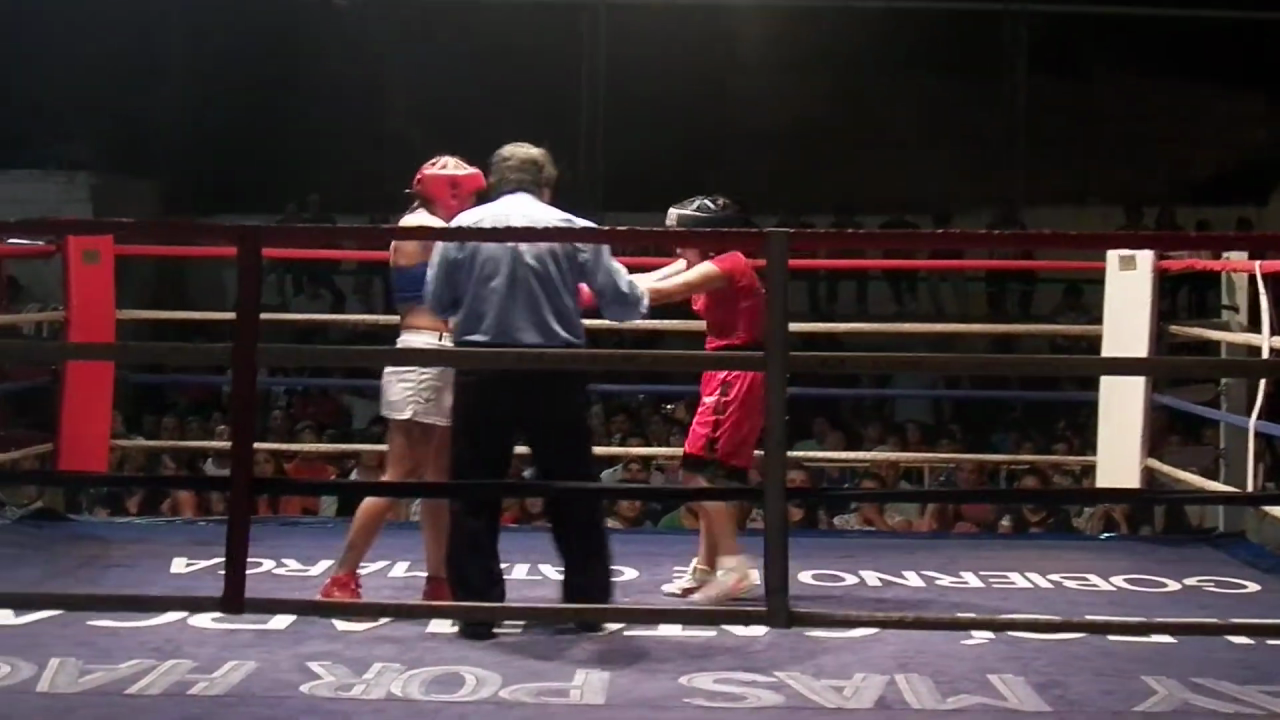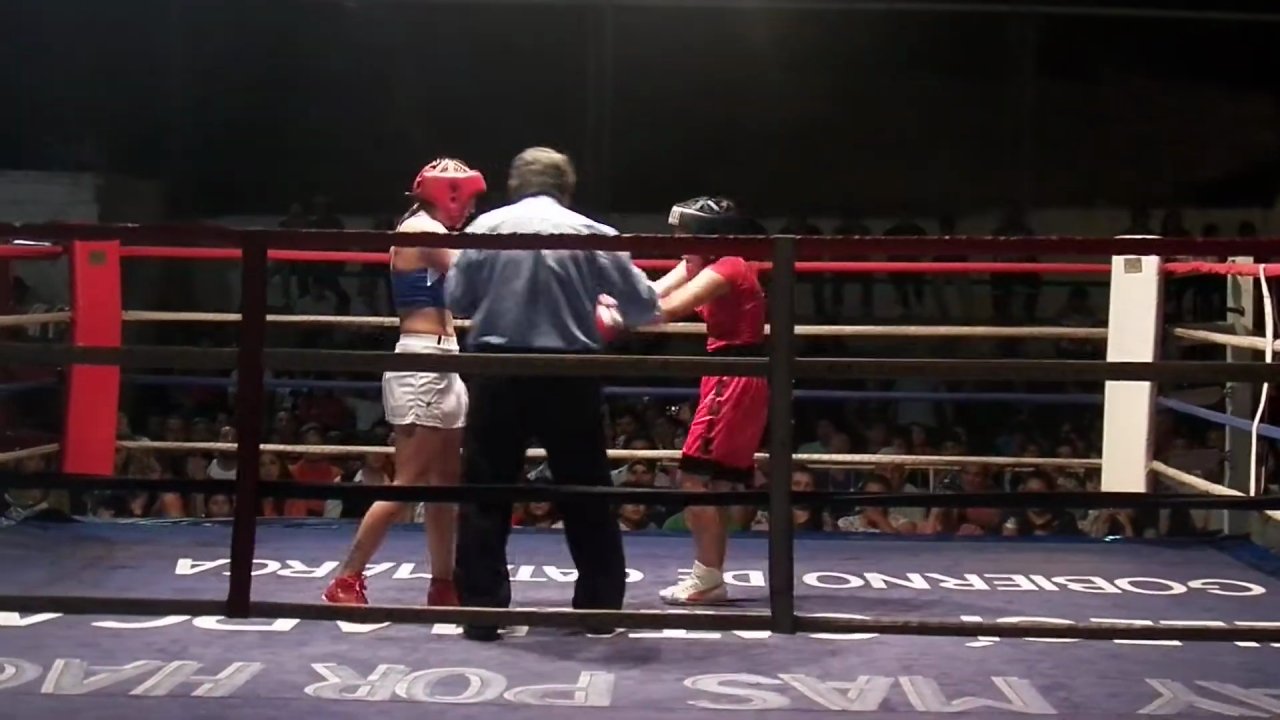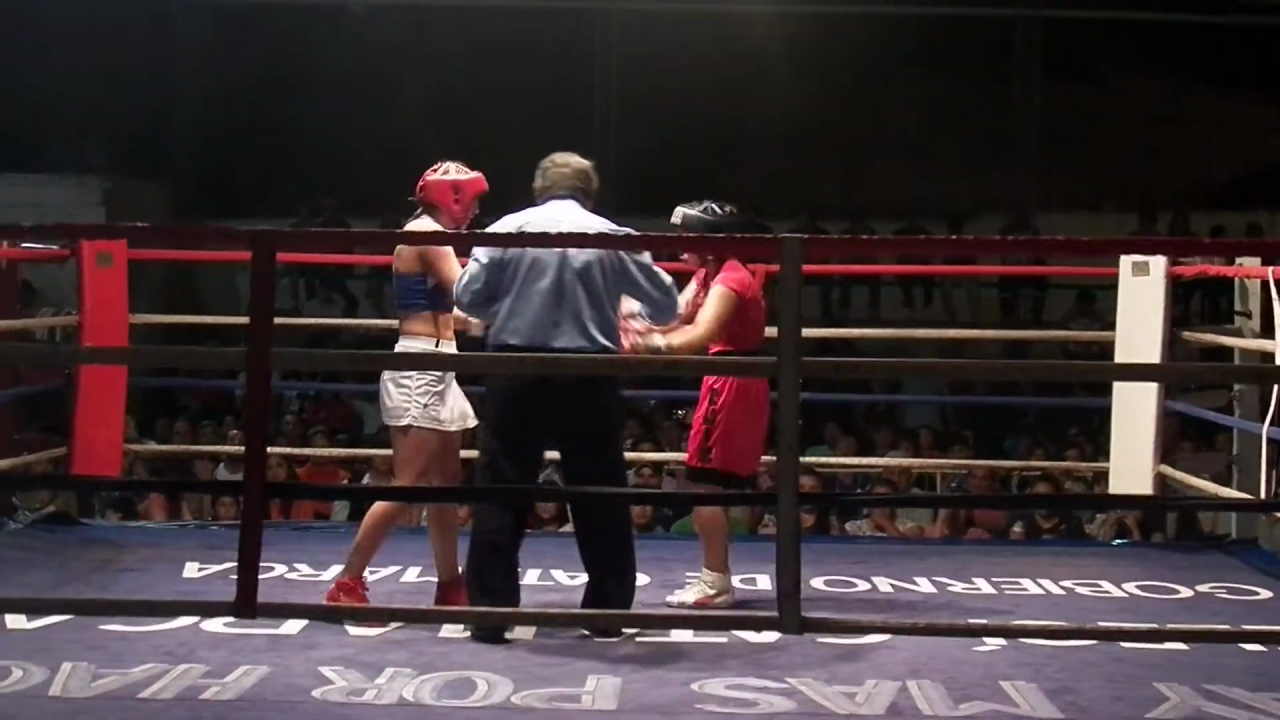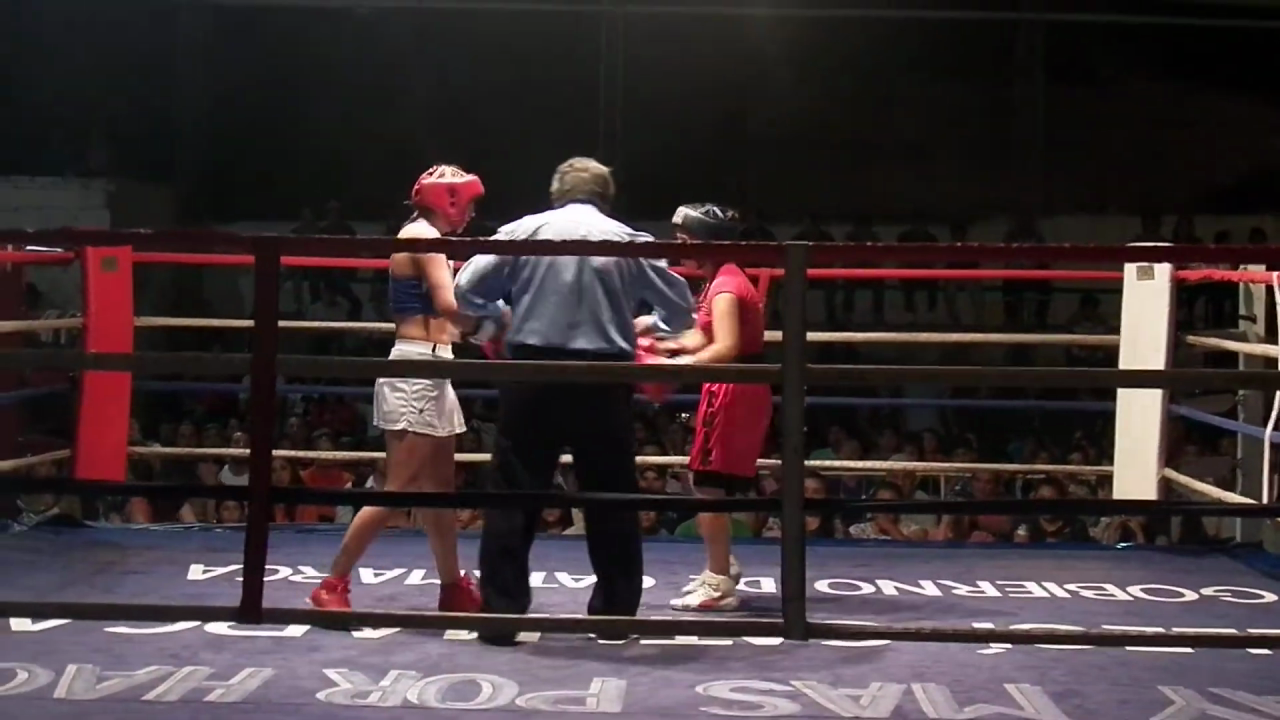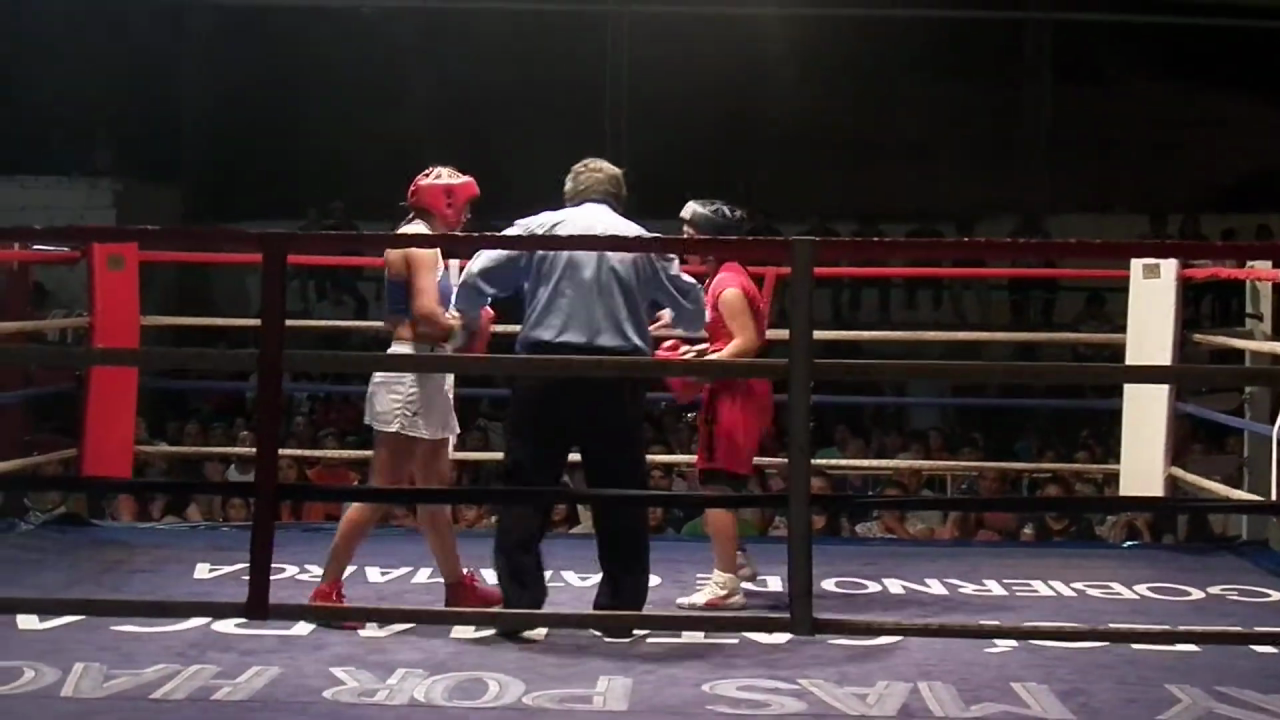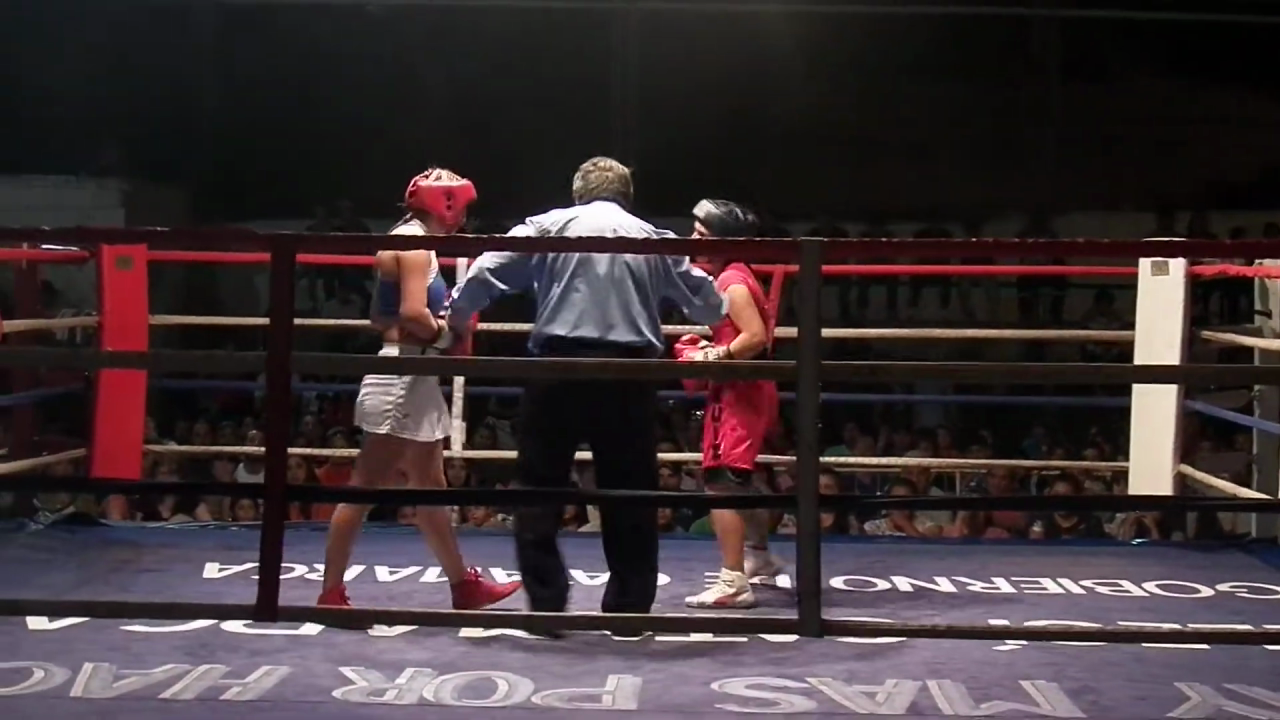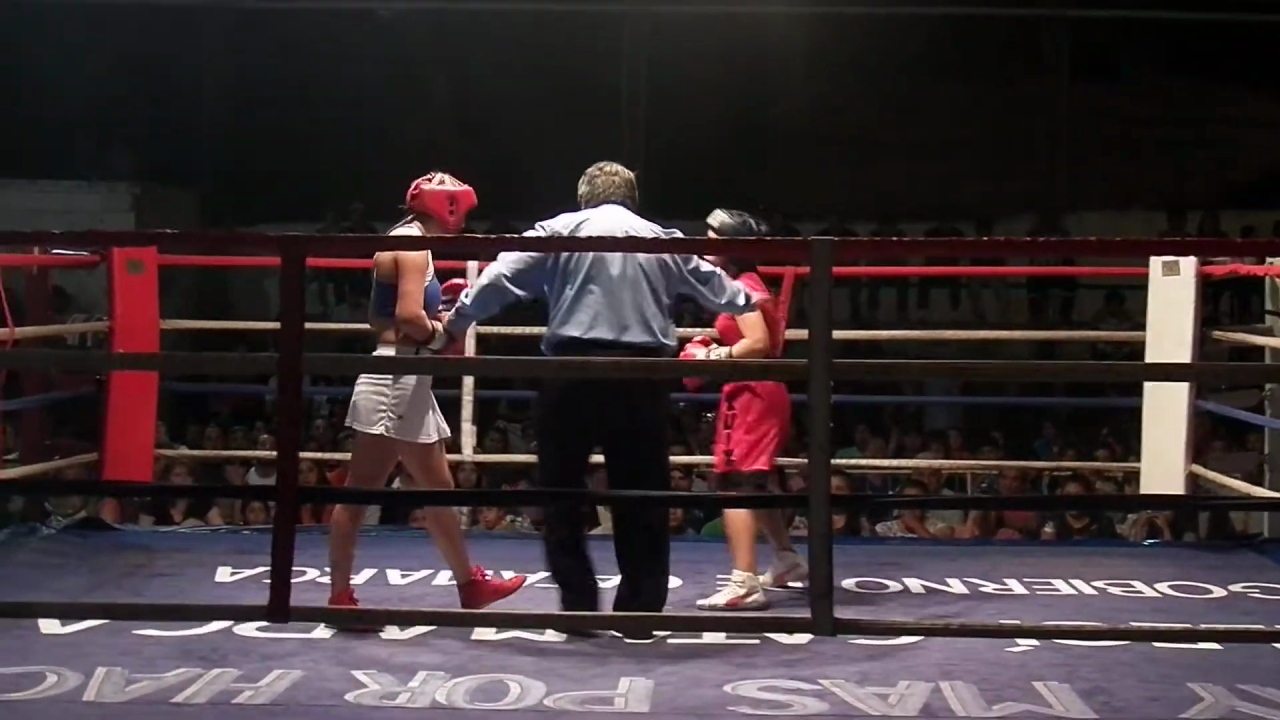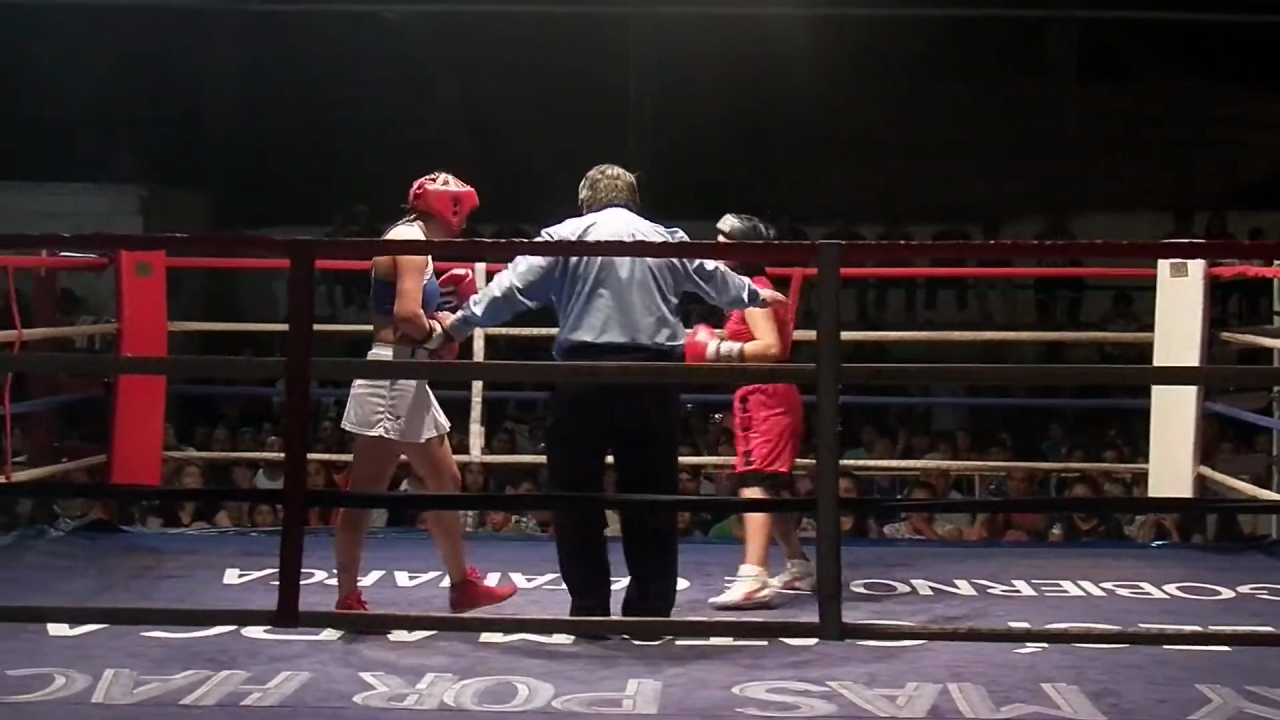
dt=0.1s
person 1, frame 1
left shoulder: (464, 226)
right shoulder: (572, 230)
left elbow: (437, 301)
right elbow: (624, 302)
left hip: (482, 374)
right hip: (552, 376)
left knee: (475, 495)
right knee: (574, 494)
left ankle: (475, 609)
right ankle: (587, 601)
person 1, frame 2
left shoulder: (484, 229)
right shoulder: (593, 235)
left elbow: (458, 301)
right elbow: (641, 305)
right wrist: (599, 308)
left hip: (499, 377)
right hip: (568, 380)
left knee: (486, 497)
right knee: (587, 498)
left ankle: (482, 611)
right ankle: (600, 606)
person 1, frame 3
left shoulder: (507, 230)
right shoulder: (613, 238)
left elbow: (471, 298)
right elbow: (664, 304)
right wrist: (634, 315)
left hip: (517, 376)
right hip: (587, 381)
left knee: (500, 497)
right knee: (601, 499)
left ankle: (491, 612)
right ankle: (607, 610)
person 1, frame 4
left shoulder: (522, 232)
right shoulder: (630, 243)
left elbow: (468, 290)
right elbow: (680, 309)
left wrist: (515, 313)
right wrist: (651, 325)
left hip: (533, 378)
right hip: (602, 384)
left knee: (513, 499)
right knee: (612, 502)
left ankle: (501, 614)
right ankle: (615, 613)
person 1, frame 5
left shoulder: (537, 229)
right shoulder: (643, 243)
left elbow: (477, 277)
right elbow: (690, 306)
left wrist: (464, 317)
right wrist: (691, 322)
left hip: (547, 375)
right hip: (616, 380)
left knee: (525, 491)
right knee: (620, 498)
left ankle: (519, 606)
right ankle: (620, 609)
person 1, frame 6
left shoulder: (548, 226)
right shoulder: (654, 240)
left elbow: (486, 273)
right elbow: (704, 299)
left wrist: (457, 314)
right wrist: (719, 310)
left hip: (559, 371)
right hip: (628, 377)
left knee: (540, 489)
right knee: (629, 496)
left ankle: (546, 602)
right ankle: (629, 608)
person 1, frame 7
left shoulder: (559, 230)
right shoulder: (662, 240)
left elbow: (501, 279)
right elbow: (711, 283)
left wrist: (457, 319)
right wrist: (746, 300)
left hip: (575, 370)
right hip: (643, 374)
left knee: (563, 491)
right knee: (642, 496)
left ankle: (579, 604)
right ankle: (640, 609)
person 1, frame 8
left shoulder: (566, 236)
right shoulder: (667, 240)
left elbow: (513, 288)
right elbow: (717, 280)
left wrist: (462, 322)
right wrist: (757, 295)
left hip: (586, 375)
right hip: (652, 377)
left knee: (576, 495)
right knee: (651, 498)
left ankle: (590, 608)
right ankle: (649, 611)
person 2, frame 1
left shoulder: (419, 230)
right shoulder: (424, 227)
left hip: (433, 358)
right hip: (422, 359)
left knee: (440, 477)
right knee: (399, 477)
left ankle: (439, 582)
right ankle: (342, 579)
person 2, frame 2
left shoulder: (420, 233)
right shoulder: (425, 230)
left hip: (434, 362)
left knee: (445, 480)
right knee: (409, 481)
left ankle: (444, 585)
right ankle: (347, 581)
person 2, frame 3
left shoulder: (424, 236)
right shoulder: (428, 234)
left hip: (432, 367)
right hip: (421, 366)
left knee: (446, 482)
right knee: (409, 484)
left ankle: (451, 587)
right ankle: (348, 582)
person 2, frame 4
left shoulder: (421, 239)
right shoulder: (424, 238)
right elbow: (449, 306)
left hip: (427, 371)
left knee: (441, 487)
right knee: (401, 488)
left ankle: (454, 589)
right ankle: (333, 584)
person 2, frame 5
left shoulder: (415, 241)
right shoulder: (422, 241)
right elbow: (427, 313)
left wrist: (448, 323)
right wrist: (461, 331)
left hip: (420, 374)
right hip: (411, 374)
left knee: (435, 488)
right knee: (383, 489)
left ankle: (459, 586)
right ankle: (326, 589)
person 2, frame 6
left shoulder: (408, 241)
right shoulder: (413, 243)
left elbow: (381, 317)
right elbow: (413, 314)
left wrist: (434, 331)
right wrist: (442, 334)
left hip: (410, 374)
right hip: (402, 374)
left knee: (432, 489)
right knee: (368, 487)
left ankle: (465, 585)
right ankle: (331, 594)
person 2, frame 7
left shoulder: (408, 242)
right shoulder: (413, 244)
right elbow: (408, 316)
left wrist: (439, 306)
left hip: (409, 379)
right hip: (395, 377)
left knee: (436, 487)
right knee: (363, 489)
left ankle: (470, 583)
right ankle: (340, 597)
person 2, frame 8
left shoulder: (408, 240)
right shoulder: (411, 242)
right elbow: (406, 315)
left wrist: (441, 303)
right wrist: (439, 335)
left hip: (405, 378)
right hip: (392, 376)
left knee: (445, 482)
right knee: (365, 493)
left ankle: (463, 584)
right ankle: (348, 600)
person 3, frame 1
left shoulder: (726, 266)
right shoulder: (705, 262)
left elbow: (660, 290)
right elbow: (648, 282)
left hip: (737, 378)
right hip: (726, 376)
left knee: (699, 471)
right knee: (711, 476)
left ankle: (733, 565)
right ankle: (704, 572)
person 3, frame 2
left shoulder: (727, 271)
right shoulder: (700, 266)
left elbow: (669, 308)
right elbow: (651, 293)
left hip: (736, 379)
right hip: (728, 378)
left knee: (695, 473)
right knee: (714, 479)
left ankle: (708, 577)
right ankle: (709, 574)
person 3, frame 3
left shoulder: (727, 279)
right shoulder: (709, 274)
left elbow: (697, 337)
right elbow: (677, 319)
left wrist: (645, 344)
right wrist: (635, 324)
left hip: (731, 386)
right hip: (729, 385)
left knee: (704, 482)
right knee: (710, 482)
left ankle: (714, 583)
right ankle: (714, 573)
person 3, frame 4
left shoulder: (726, 286)
right shoulder: (715, 278)
left elbow: (725, 349)
right elbow: (701, 338)
left wrist: (674, 367)
right wrist: (665, 345)
left hip: (732, 390)
right hip: (732, 390)
left knee: (708, 486)
right knee: (713, 485)
left ankle: (719, 586)
right ankle: (719, 572)
person 3, frame 5
left shoulder: (726, 282)
right shoulder: (722, 276)
left elbow: (747, 342)
left wrist: (699, 362)
right wrist: (687, 347)
left hip: (736, 390)
right hip: (740, 387)
left knee: (715, 483)
right knee: (726, 481)
left ankle: (724, 585)
right ankle: (734, 560)
person 3, frame 6
left shoulder: (731, 281)
right shoulder: (730, 275)
left elbow: (756, 337)
left wrist: (709, 358)
right wrist: (702, 347)
left hip: (740, 388)
right hip: (743, 385)
left knee: (721, 482)
right knee: (734, 480)
left ankle: (733, 583)
right ankle: (759, 554)
person 3, frame 7
left shoulder: (743, 288)
right shoulder: (743, 285)
left elbow: (758, 344)
left wrist: (707, 356)
right wrist: (708, 350)
left hip: (751, 394)
right hip: (758, 393)
left knee: (735, 485)
right knee: (753, 483)
left ankle: (742, 583)
right ankle: (787, 558)
person 3, frame 8
right shoulder: (751, 290)
left elbow: (770, 348)
left wrist: (718, 350)
right wrist: (717, 346)
left hip: (764, 396)
right hip: (768, 394)
left knee: (753, 484)
right knee: (768, 485)
left ankle: (753, 579)
right ankle: (799, 566)
